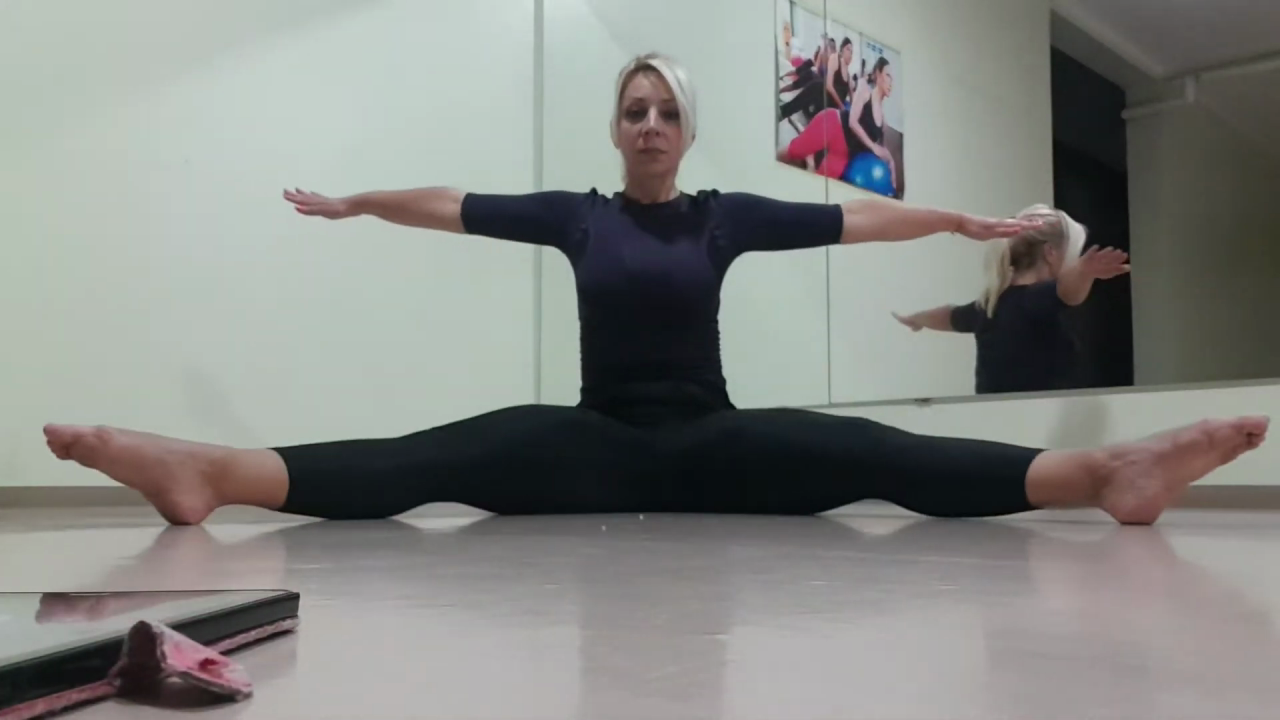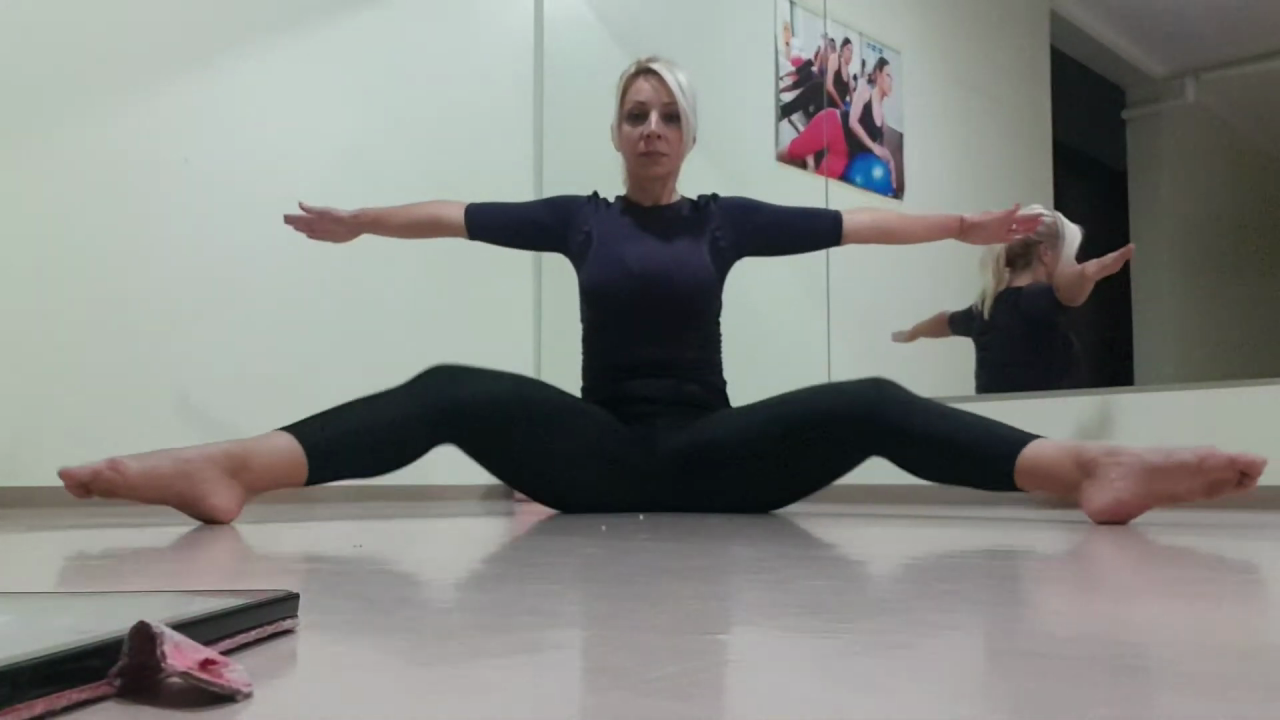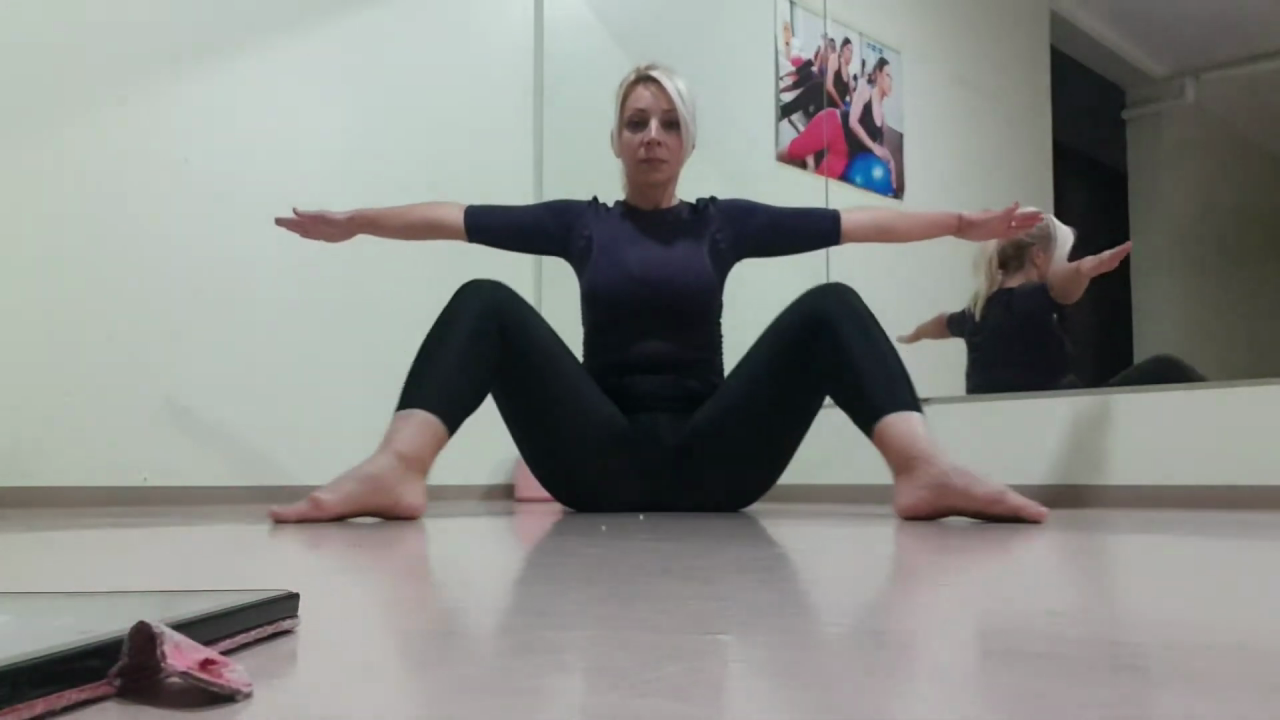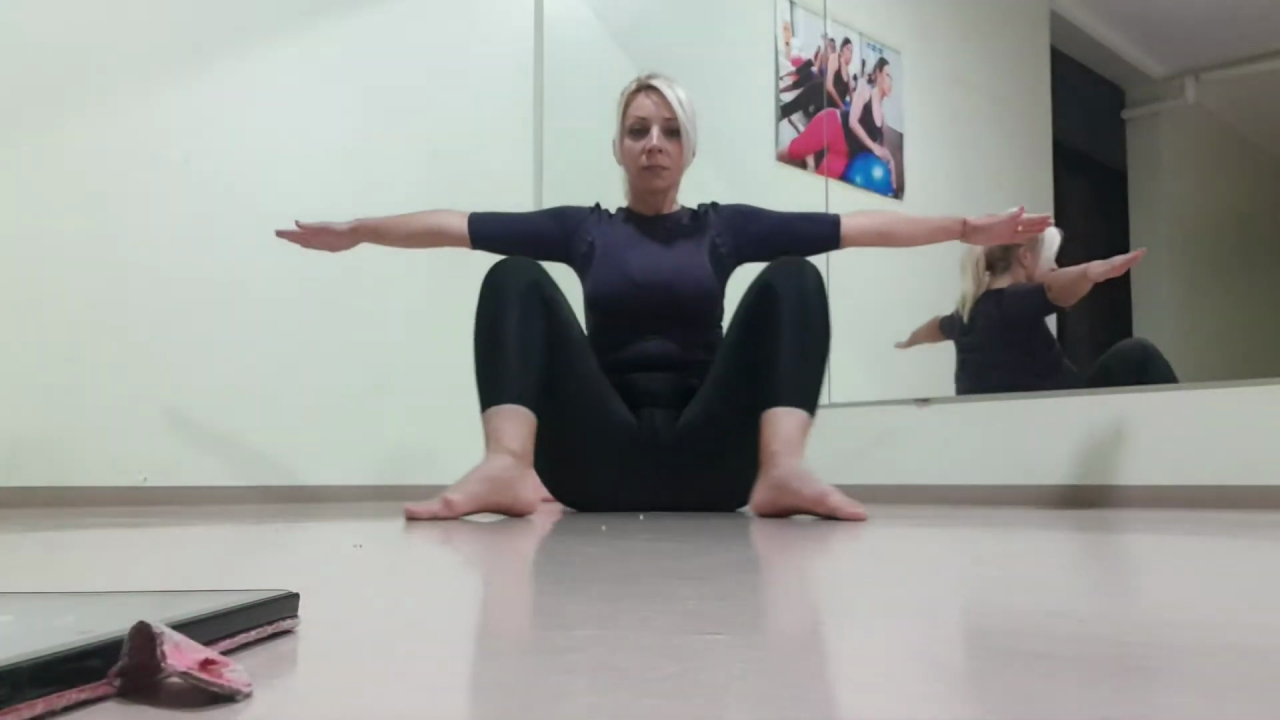
dt=0.4s
person 1, frame 1
left shoulder: (724, 216)
right shoulder: (575, 214)
left elbow: (856, 218)
right elbow: (450, 205)
left wrist: (968, 221)
right wrist: (350, 202)
left hip: (706, 445)
right hip: (602, 446)
left knee: (870, 454)
right knee: (448, 455)
left ankle: (1105, 475)
right ankle: (209, 475)
person 1, frame 2
left shoulder: (726, 219)
right shoulder: (577, 217)
left elbow: (857, 224)
right elbow: (454, 216)
left wrist: (965, 225)
right wrist: (356, 221)
left hip: (708, 452)
right hip: (601, 455)
left knee: (871, 407)
right knee: (451, 394)
left ankle: (1094, 471)
right ankle: (227, 469)
person 1, frame 3
left shoulder: (724, 222)
right shoulder: (579, 222)
left elbow: (855, 221)
right elbow: (454, 218)
left wrist: (961, 222)
right wrist: (352, 222)
left hip: (710, 461)
right hip: (602, 461)
left knee: (831, 305)
right knee: (485, 303)
left ankle: (924, 469)
right ankle: (394, 470)
person 1, frame 4
left shoulder: (724, 227)
right shoulder: (582, 228)
left elbow: (859, 226)
right elbow: (455, 225)
left wrist: (967, 229)
right wrist: (352, 231)
left hip: (707, 458)
right hip: (605, 460)
left knee: (792, 277)
right knee: (515, 278)
left ankle: (785, 470)
right ankle: (506, 466)
person 2, frame 1
left shoulder: (992, 304)
right shoulder: (1037, 300)
left elbow: (949, 315)
right elbow: (1067, 289)
left wrist: (914, 319)
right wrist: (1084, 270)
person 2, frame 2
left shoulder: (988, 307)
right shoulder: (1034, 301)
left elbow: (946, 321)
right elbow: (1067, 289)
left wrist: (911, 333)
right wrist: (1090, 272)
person 2, frame 3
left shoulder: (982, 308)
right shoulder: (1025, 301)
left elbow: (944, 323)
right elbow: (1060, 287)
left wrist: (913, 336)
right wrist: (1085, 268)
person 2, frame 4
left shoulder: (972, 311)
right shoulder: (1015, 302)
left elbow: (939, 326)
right elbow: (1056, 289)
left wrist: (910, 340)
right wrist: (1094, 271)
right knee: (1136, 356)
